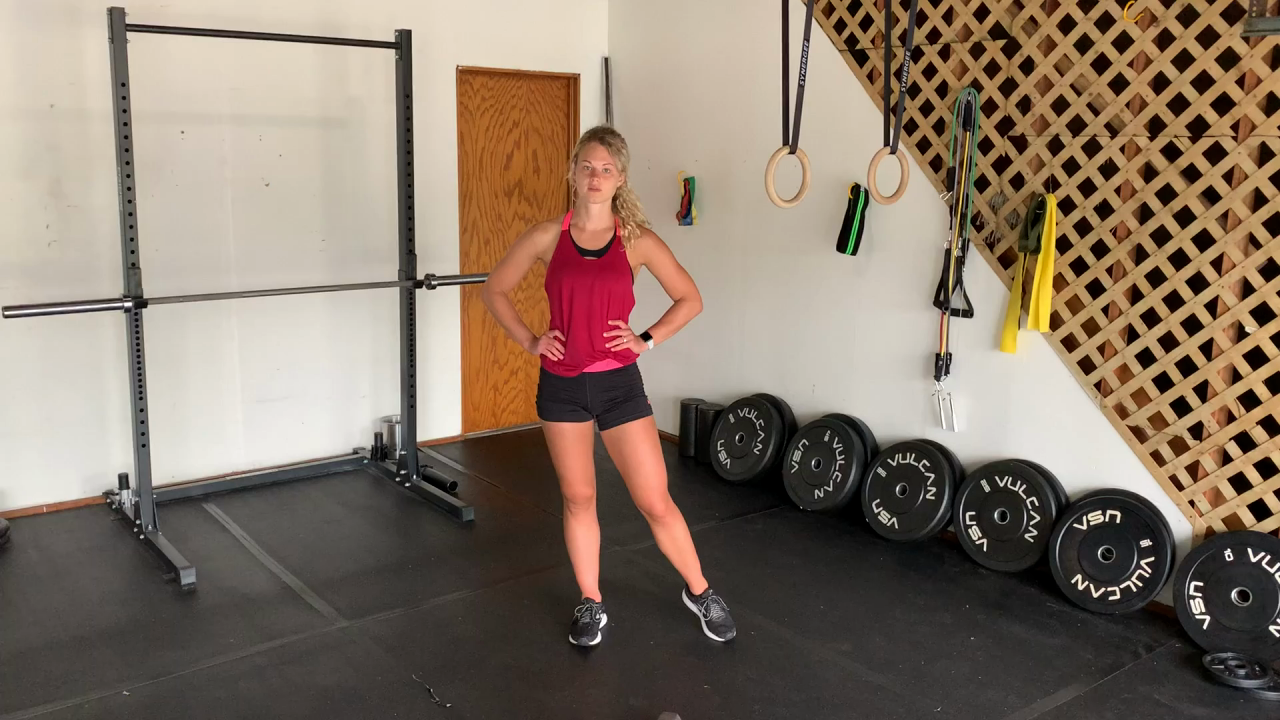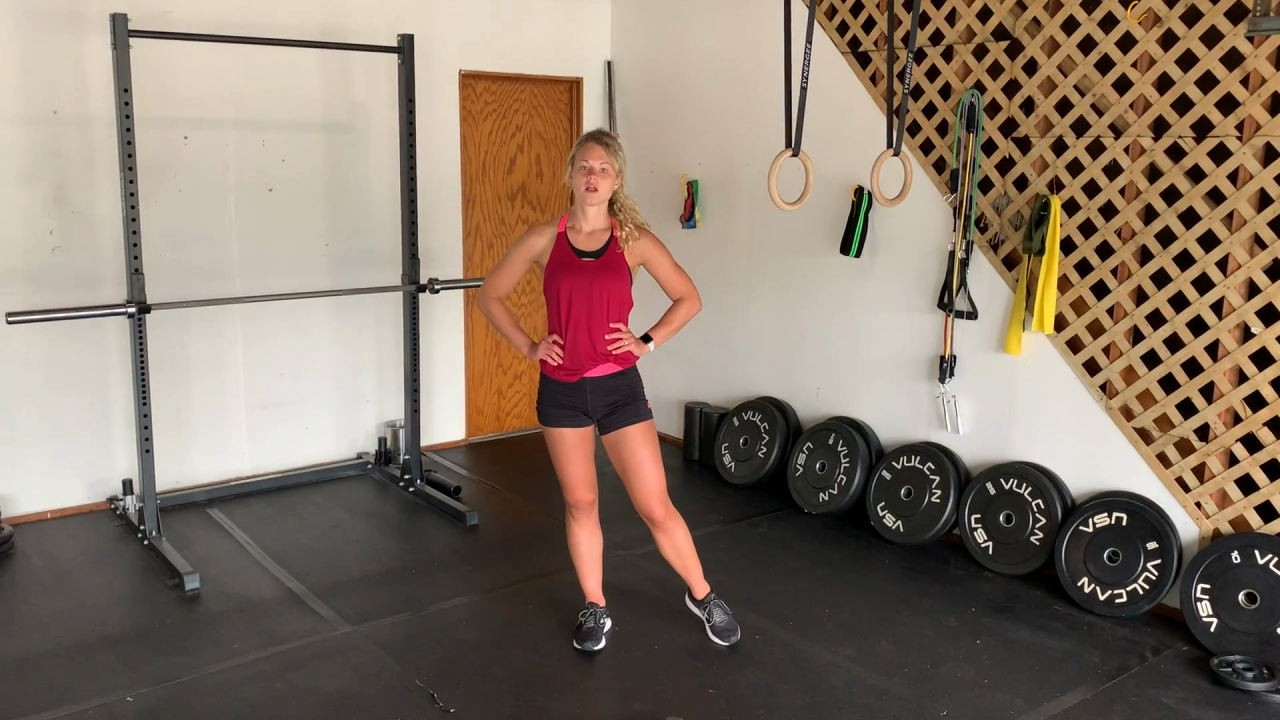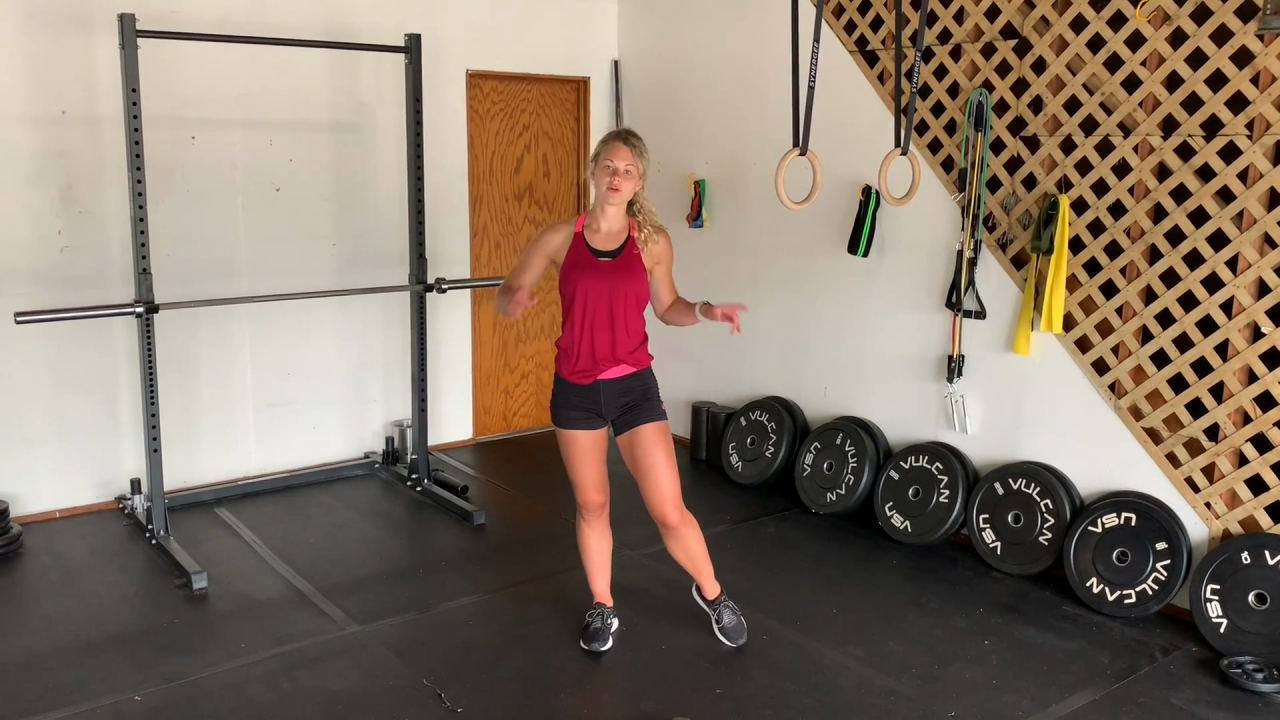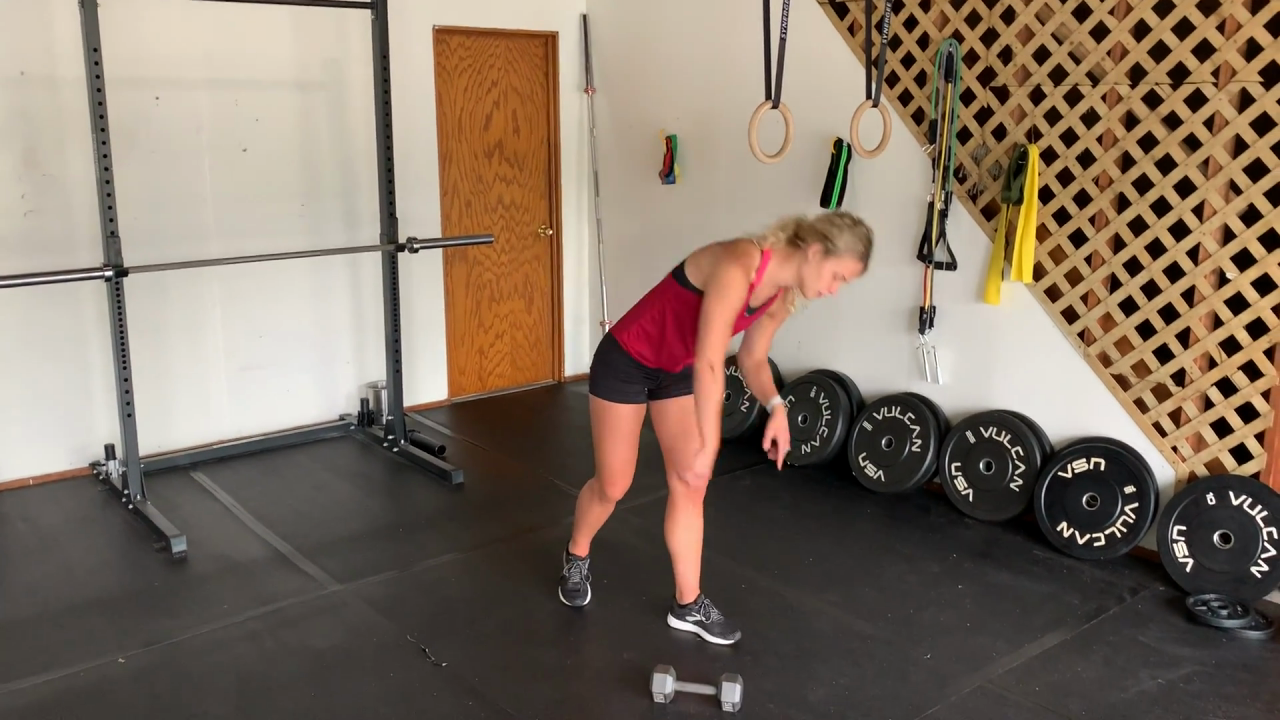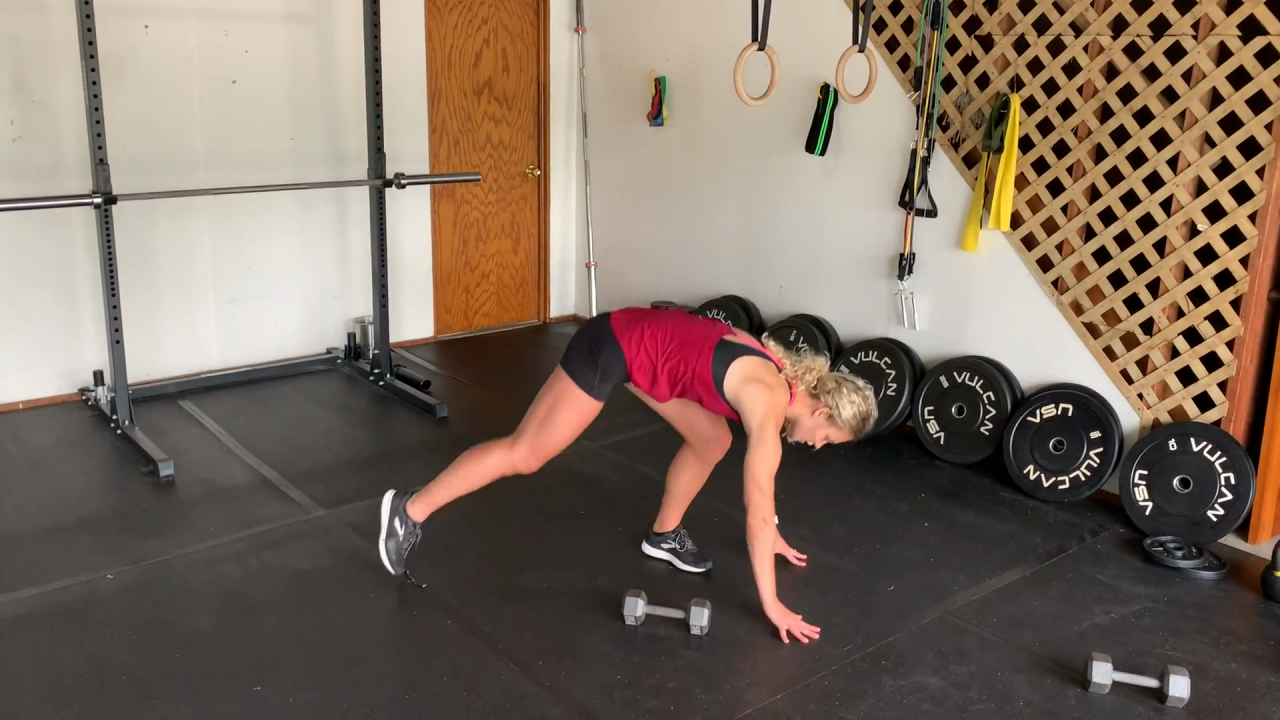
dt=1s
person 1, frame 1
left shoulder: (637, 240)
right shoulder: (547, 236)
left elbow: (690, 299)
right elbow: (494, 289)
left wrist: (648, 340)
right wrist: (528, 340)
left hip: (618, 384)
right hip: (561, 385)
left knee: (655, 502)
right knee: (578, 498)
left ankle: (700, 592)
right ankle: (590, 604)
person 1, frame 2
left shoulder: (634, 240)
right shoulder: (544, 239)
left elbow: (688, 298)
right elbow: (489, 295)
left wrist: (647, 342)
right wrist: (527, 345)
left hip: (619, 387)
right hip: (561, 389)
left knee: (655, 507)
right knee: (580, 504)
left ankle: (703, 596)
right ankle: (594, 608)
person 1, frame 3
left shoulder: (653, 240)
right shoulder: (559, 237)
left elbow: (666, 308)
right elbow: (507, 298)
left wrist: (703, 312)
right wrist: (518, 298)
left hip: (633, 387)
right hip: (575, 389)
left knee: (668, 511)
right knee: (591, 505)
left ankle: (712, 593)
right ankle: (602, 608)
person 1, frame 4
left shoulder: (782, 293)
right shoulder: (736, 268)
left elbow: (752, 359)
right elbow: (710, 365)
left wrist: (775, 408)
right wrist: (706, 448)
left hip: (678, 367)
right hip: (625, 361)
left knee: (690, 482)
right knee: (612, 484)
left ankle: (687, 603)
right ankle: (576, 557)
person 1, frame 5
left shoulder: (786, 379)
right shoulder: (772, 401)
left elbow: (760, 463)
right elbow: (757, 515)
left wrist: (769, 534)
right wrist: (772, 604)
left hip: (635, 340)
right hip: (614, 349)
left knee: (712, 442)
right knee: (526, 451)
left ankle: (663, 535)
right ankle: (410, 509)
